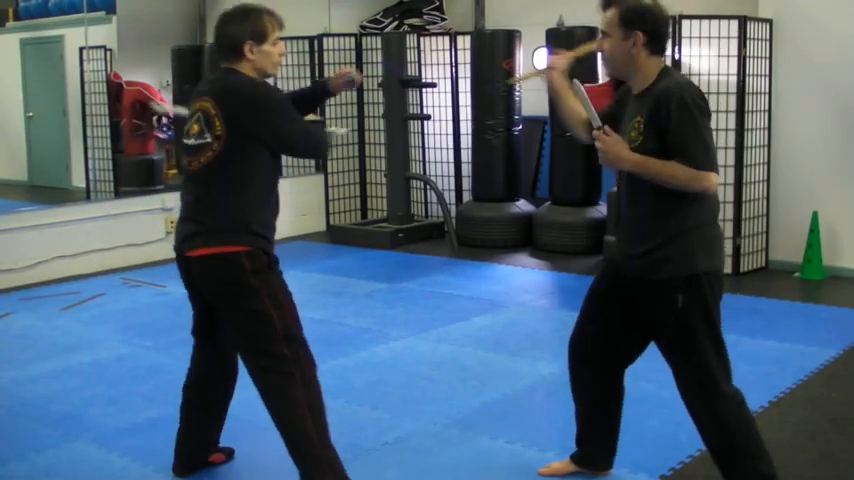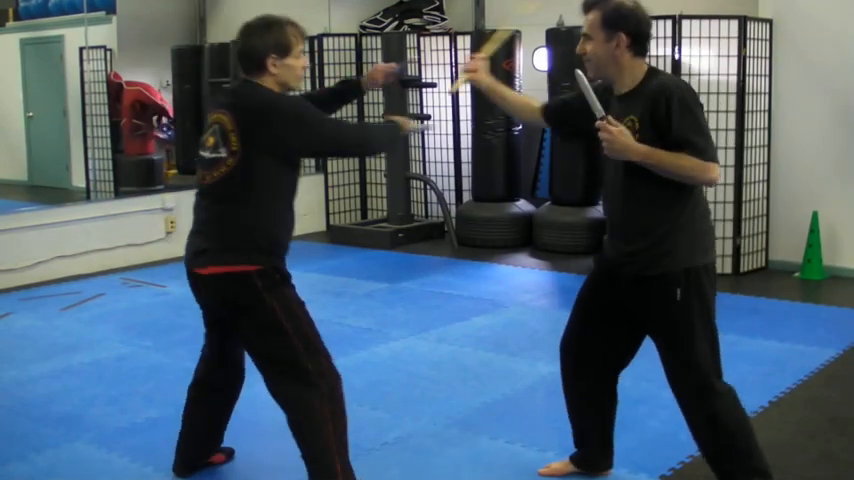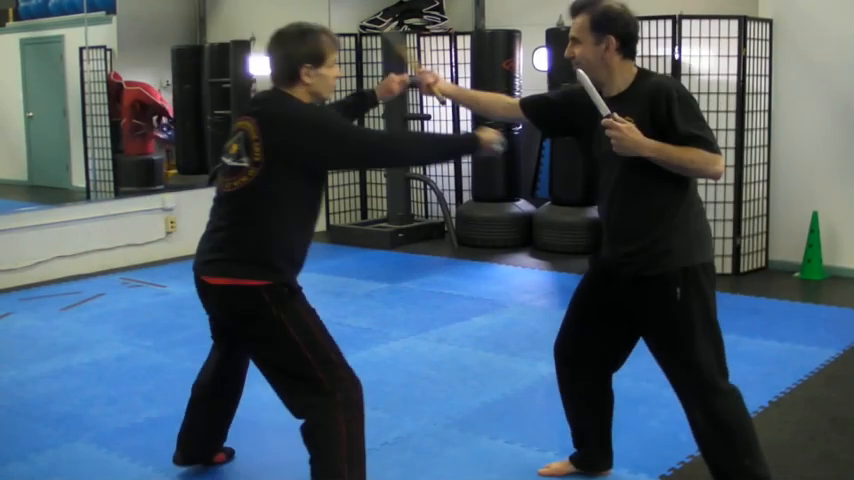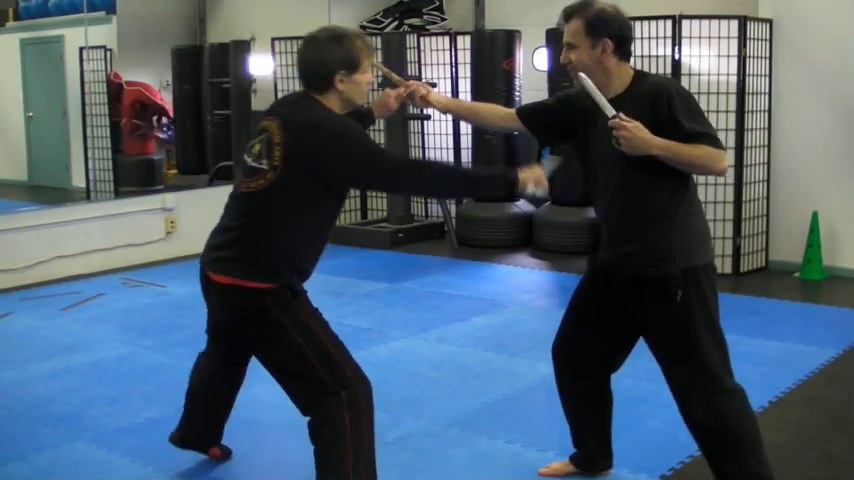
dt=0.1s
person 1, frame 1
left shoulder: (676, 96)
right shoulder: (635, 95)
left elbow: (705, 178)
right elbow: (586, 131)
left wrist: (626, 161)
right wrist: (556, 81)
left hip: (682, 265)
right hip: (635, 259)
left knee: (705, 382)
right knee: (590, 352)
person 1, frame 2
left shoulder: (669, 94)
right shoulder: (603, 95)
left elbow: (709, 171)
right elbow: (538, 114)
left wrist: (635, 150)
right wrist: (486, 83)
left hip: (676, 263)
right hip: (622, 257)
left knee: (697, 380)
right knee: (582, 356)
person 1, frame 3
left shoulder: (663, 93)
right shoulder: (585, 98)
left elbow: (713, 165)
right elbow: (513, 110)
left wrist: (643, 146)
right wrist: (449, 90)
left hip: (675, 263)
right hip: (618, 260)
left knee: (702, 379)
right knee: (575, 357)
person 1, frame 4
left shoulder: (661, 94)
right shoulder: (579, 104)
left elbow: (718, 161)
right elbow: (509, 118)
left wrist: (651, 144)
right wrist: (443, 102)
left hip: (675, 265)
right hip: (616, 262)
left knee: (705, 384)
right knee: (575, 356)
person 2, frame 1
left shoulder: (208, 94)
right shoulder: (252, 96)
left elbow: (279, 111)
right elbow: (308, 142)
left wrist: (327, 86)
right wrist: (322, 129)
left hip: (195, 249)
right hip: (236, 254)
left knee: (213, 351)
right knee: (288, 367)
person 2, frame 2
left shoulder: (233, 101)
right shoulder: (271, 110)
left elbow: (298, 112)
right elbow: (342, 139)
left wrist: (360, 84)
right wrist: (393, 128)
left hip: (205, 263)
right hip: (247, 271)
left knee: (224, 355)
right knee: (314, 384)
person 2, frame 3
left shoulder: (261, 110)
right shoulder: (297, 123)
right elbow: (386, 150)
left wrist: (372, 95)
right wrist: (472, 141)
left hip: (213, 271)
right hip: (256, 283)
left knee: (230, 353)
right knee: (332, 393)
person 2, frame 4
left shoulder: (290, 112)
right shoulder: (326, 133)
right elbow: (412, 176)
left wrist: (372, 107)
right wrist: (512, 180)
left hip: (220, 268)
right hip: (258, 286)
left knee: (227, 352)
right knee: (341, 393)
left ankle: (197, 433)
